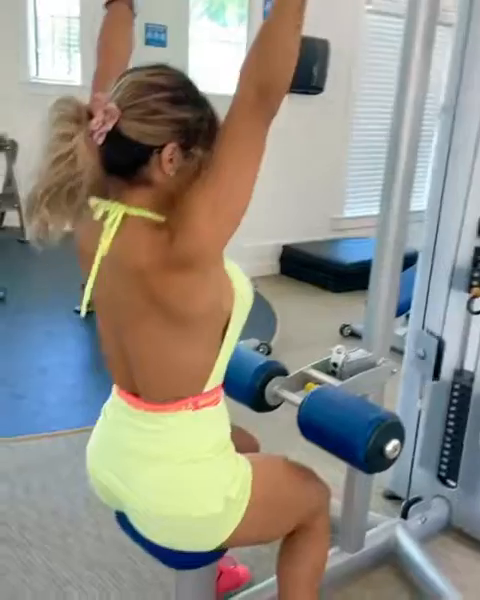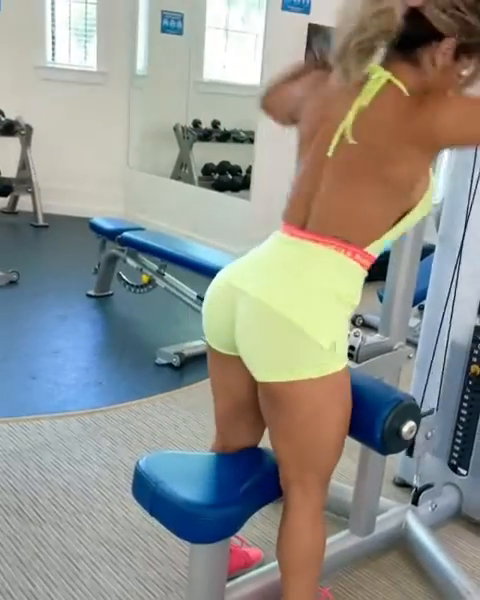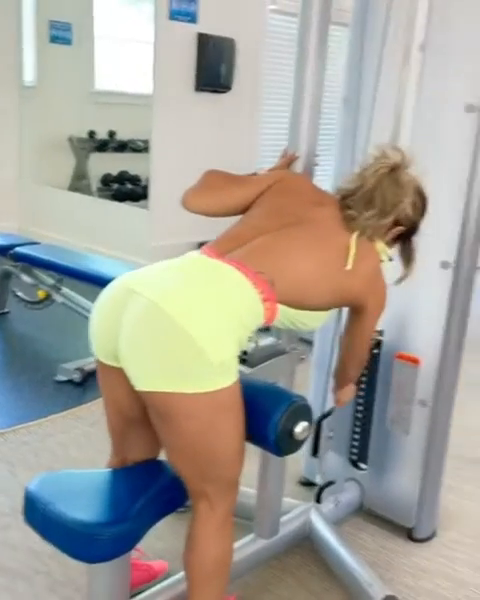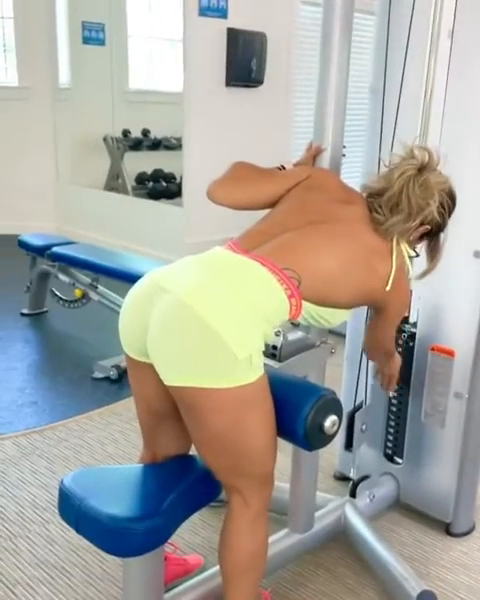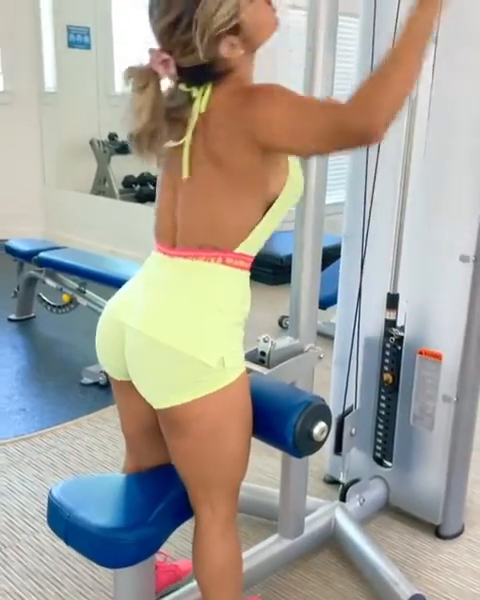
dt=1s
person 1, frame 1
left shoulder: (95, 216)
right shoulder: (180, 252)
left elbow: (109, 99)
right elbow: (261, 98)
left hip: (112, 460)
right hip: (177, 495)
left knee: (239, 448)
right knee: (312, 501)
person 1, frame 2
left shoulder: (326, 90)
right shoulder: (420, 120)
left elbow: (273, 99)
left hip: (238, 286)
right hip: (300, 315)
left knee: (232, 447)
right knee: (306, 490)
person 1, frame 3
left shoulder: (295, 186)
right shoulder: (368, 276)
left elbow: (196, 197)
right elbow: (350, 364)
right wrist: (343, 388)
left hip: (123, 295)
right hip: (187, 331)
left knee: (129, 462)
right knee: (214, 501)
person 1, frame 4
left shoulder: (322, 183)
right shoulder: (393, 275)
left elbow: (222, 189)
right elbow: (379, 350)
left wrist: (294, 172)
right wrist: (390, 367)
left hip: (152, 291)
right hip: (212, 326)
left knee: (161, 456)
right knee: (250, 494)
person 1, frame 5
left shoulder: (176, 101)
right shoulder: (252, 110)
right elbow: (361, 123)
left hip: (128, 313)
right hip: (191, 335)
left knee: (144, 469)
right knee: (217, 508)
